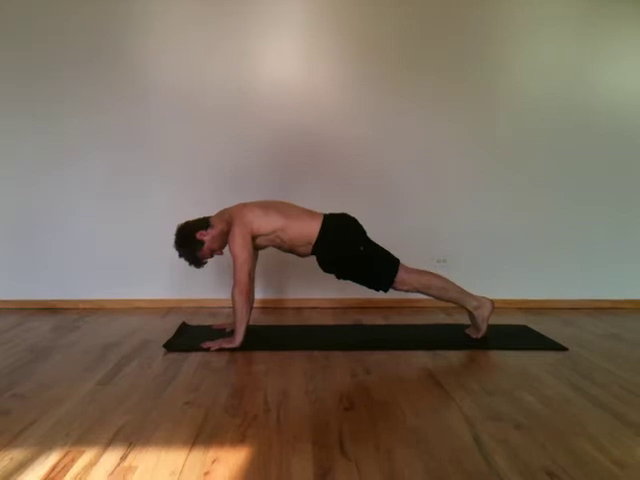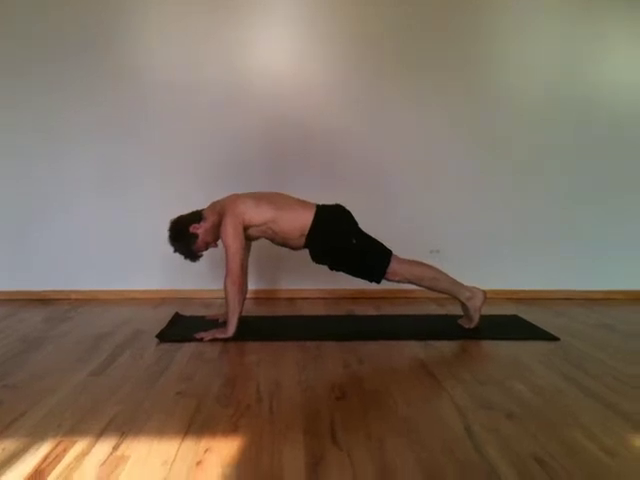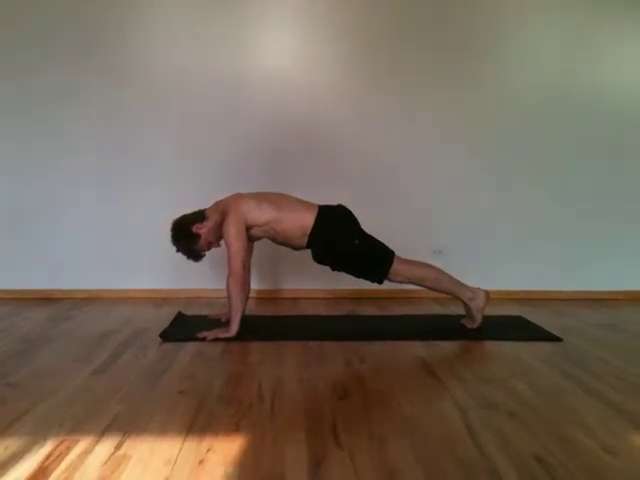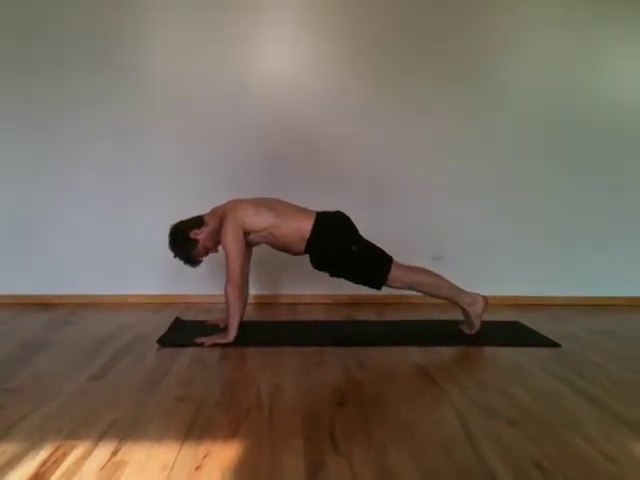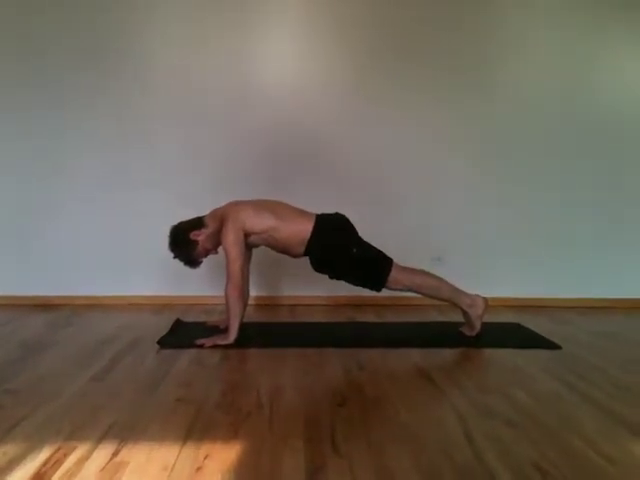
dt=1s
person 1, frame 1
left shoulder: (236, 228)
right shoulder: (240, 220)
left elbow: (242, 285)
right elbow: (248, 279)
left wrist: (237, 336)
right wrist: (240, 322)
left hip: (337, 237)
right hip: (333, 234)
left knee: (402, 279)
right knee: (401, 278)
left ankle: (475, 304)
right ankle: (473, 304)
person 1, frame 2
left shoulder: (228, 220)
right shoulder: (233, 212)
left elbow: (234, 276)
right elbow: (241, 271)
left wrist: (229, 327)
right wrist: (233, 313)
left hip: (328, 230)
right hip: (325, 225)
left knee: (394, 270)
right knee: (393, 269)
left ankle: (468, 294)
right ankle: (466, 295)
person 1, frame 3
left shoulder: (231, 220)
right shoulder: (236, 212)
left elbow: (236, 275)
right elbow: (244, 270)
left wrist: (232, 326)
right wrist: (235, 311)
left hip: (330, 231)
right hip: (328, 225)
left knee: (396, 270)
right knee: (396, 269)
left ankle: (470, 295)
right ankle: (468, 296)
person 1, frame 4
left shoulder: (228, 225)
right shoulder: (235, 218)
left elbow: (234, 281)
right elbow: (242, 275)
left wrist: (230, 332)
right wrist: (233, 317)
left hip: (329, 237)
right hip: (326, 232)
left knee: (395, 276)
right knee: (395, 274)
left ankle: (468, 300)
right ankle: (467, 301)
person 1, frame 5
left shoulder: (229, 227)
right shoulder: (235, 219)
left elbow: (235, 284)
right elbow: (243, 276)
left wrist: (231, 333)
right wrist: (233, 318)
left hip: (329, 239)
right hip: (326, 233)
left knee: (395, 278)
right knee: (395, 276)
left ankle: (468, 302)
right ankle: (467, 302)
